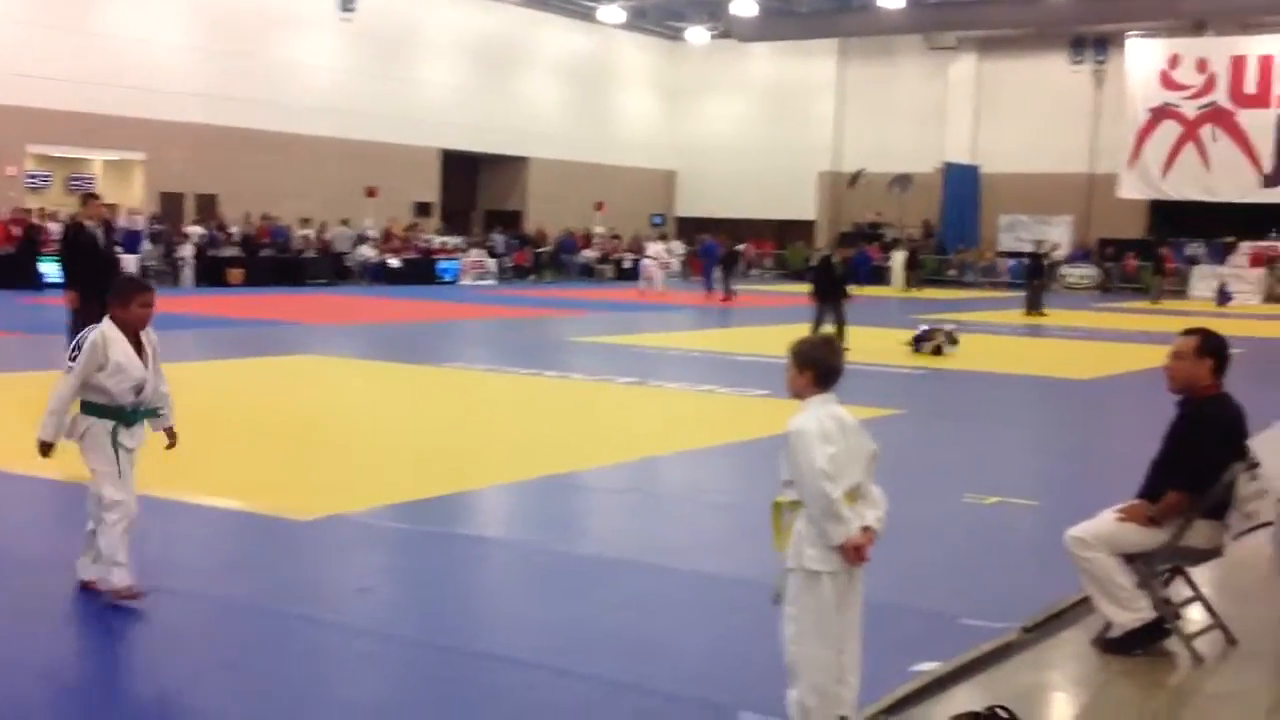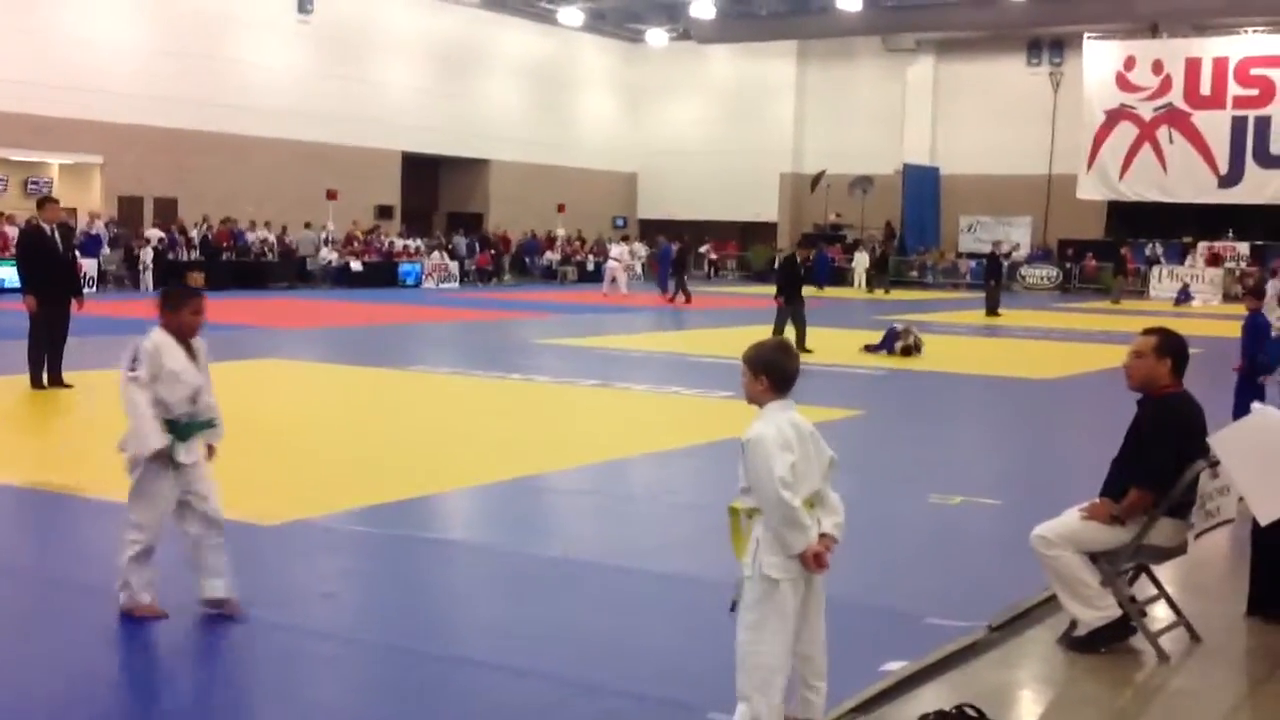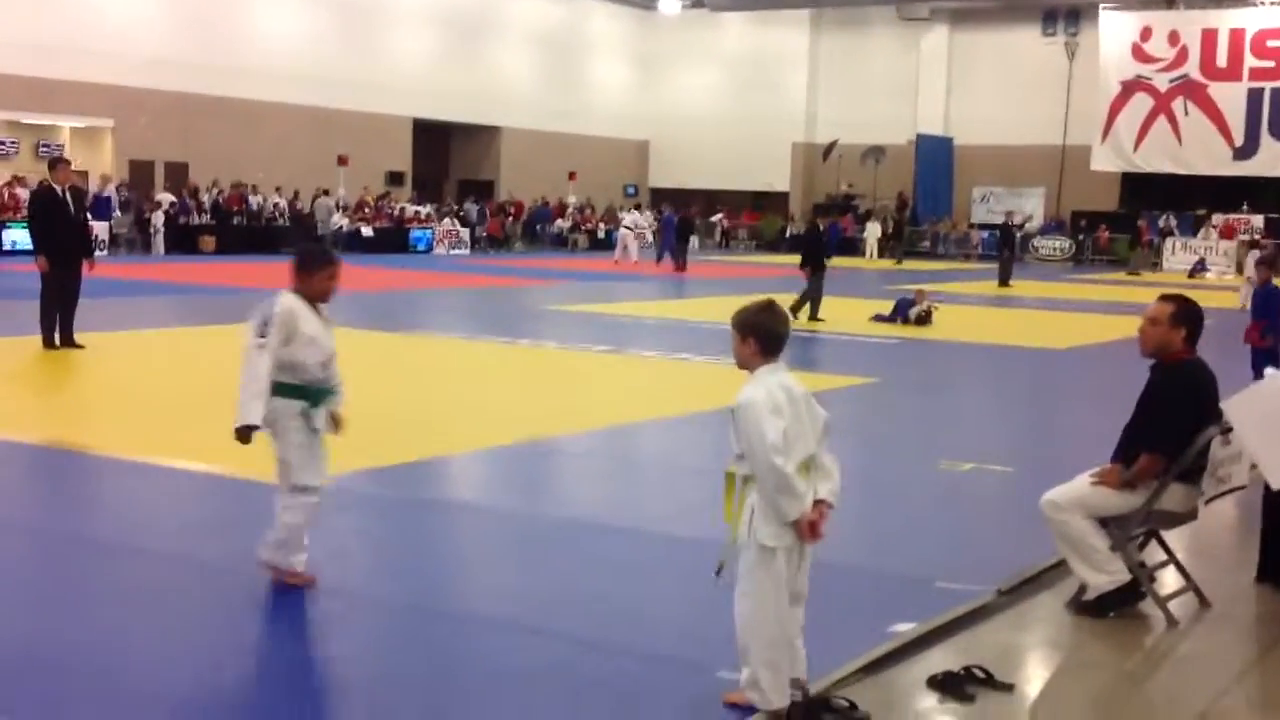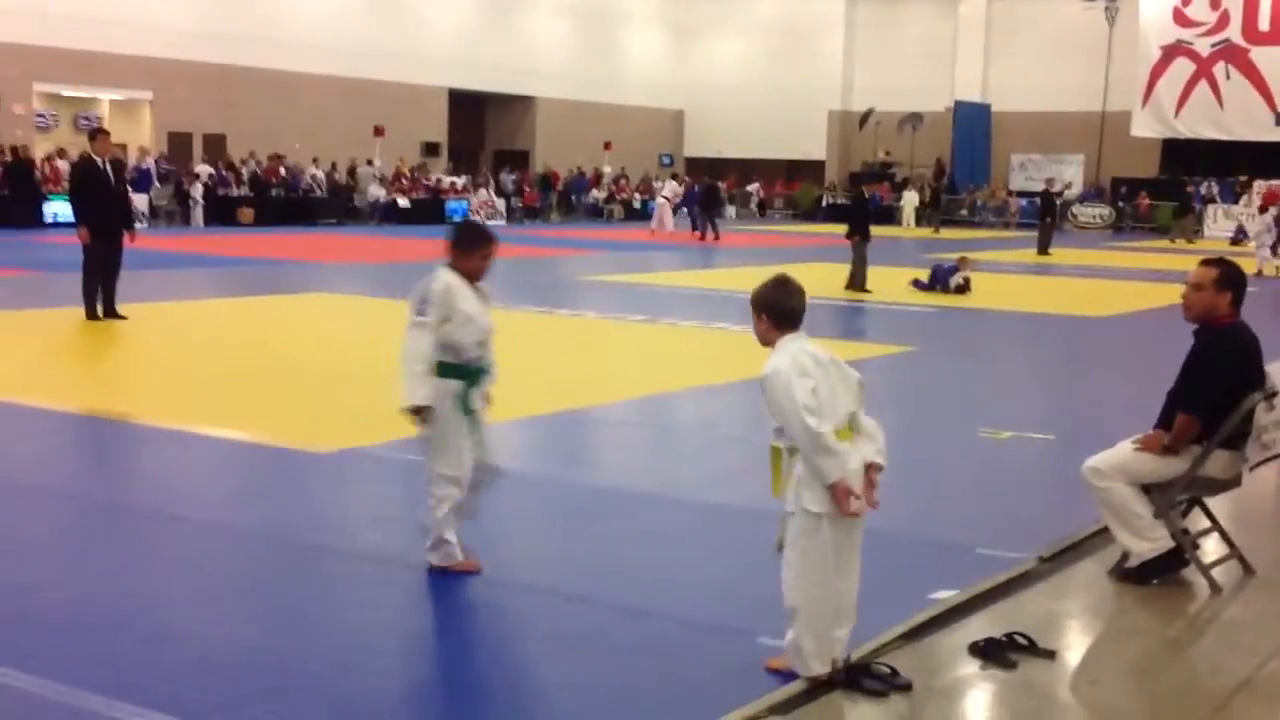
dt=0.4s
person 1, frame 1
left shoulder: (803, 426)
right shoulder: (846, 420)
left elbow: (820, 491)
right elbow: (867, 479)
left wrist: (842, 537)
right wrist: (868, 526)
left hip: (816, 544)
right hip: (845, 540)
left knee: (808, 637)
right knee: (841, 631)
person 1, frame 2
left shoulder: (761, 433)
right shoulder: (802, 425)
left elbow: (778, 498)
right elbow: (825, 483)
left wrist: (800, 546)
right wrist: (826, 533)
left hip: (776, 550)
right hip: (803, 544)
left knee: (761, 641)
right knee: (806, 635)
person 1, frame 3
left shoulder: (753, 397)
right shoulder: (794, 388)
left elbow: (772, 464)
right elbow: (819, 447)
left wrist: (795, 514)
right wrist: (820, 500)
left hip: (770, 515)
right hip: (797, 509)
left knee: (760, 607)
right knee: (788, 601)
right ankle: (791, 678)
person 1, frame 4
left shoulder: (778, 367)
right shoulder: (823, 355)
left elbow: (808, 428)
right elbow: (858, 413)
left wrist: (835, 481)
right wrist: (870, 465)
left hip: (820, 482)
right hip: (851, 471)
left knee: (807, 572)
right knee: (840, 570)
left ankle: (808, 660)
right ankle: (829, 650)
person 2, frame 1
left shoulder: (147, 339)
right shoulder: (97, 339)
left elbow: (157, 383)
right elbow: (69, 385)
left wrist: (166, 422)
right wrist: (49, 432)
left hip: (128, 429)
right hip: (100, 429)
left knee: (105, 503)
right knee: (118, 503)
left ankle: (92, 572)
right ankle: (116, 579)
person 2, frame 2
left shoulder: (196, 347)
right shoulder: (150, 347)
right elbow: (136, 396)
left wrist: (209, 436)
right wrist: (153, 443)
left hip: (187, 447)
right hip: (157, 450)
left knee: (207, 517)
right knee: (147, 524)
left ankle: (216, 591)
right ankle: (134, 597)
person 2, frame 3
left shoulder: (317, 313)
right shoulder: (282, 311)
right elbow: (259, 363)
left wrist: (332, 405)
right wrist: (249, 415)
left hip: (310, 410)
right hip: (290, 409)
left knee: (299, 486)
right knee: (306, 486)
left ankle: (289, 561)
right ankle: (281, 559)
person 2, frame 4
left shoulder: (473, 290)
right shoulder: (438, 288)
right elbow: (417, 343)
left wrist: (482, 384)
right wrist: (418, 397)
left hip: (465, 392)
right hip: (443, 394)
left knee: (479, 468)
right knee: (452, 474)
left ankle: (442, 535)
right ankle: (443, 553)
person 3, frame 1
left shoulder: (1205, 415)
right shoulder: (1219, 408)
left elbow: (1189, 487)
left wrist: (1153, 515)
right wrist: (1150, 506)
left hip: (1192, 523)
right hip: (1193, 516)
left knee: (1082, 538)
right knee: (1105, 525)
left ankle: (1139, 622)
right ankle: (1139, 610)
person 3, frame 2
left shoulder: (1163, 412)
right shoulder: (1180, 404)
left elbow: (1150, 485)
left wrist: (1117, 514)
right wrist: (1113, 503)
left hip: (1155, 520)
right hip: (1159, 514)
left knee: (1047, 537)
right knee: (1070, 523)
left ankle: (1105, 619)
right ankle: (1104, 606)
person 3, frame 3
left shoulder: (1175, 378)
right shoulder: (1192, 371)
left elbow: (1159, 451)
left wrist: (1126, 479)
right wrist: (1123, 469)
left hip: (1165, 485)
right hip: (1171, 479)
left knee: (1057, 503)
right knee: (1081, 488)
left ankle: (1113, 584)
right ankle: (1110, 574)
person 3, frame 4
left shoulder: (1218, 343)
right shoulder: (1237, 335)
left elbow: (1194, 411)
left wrist: (1168, 444)
right wrist: (1165, 435)
left hip: (1208, 451)
right hip: (1217, 444)
left knee: (1099, 469)
right knee: (1123, 456)
left ankle: (1156, 551)
right ankle: (1159, 539)
person 4, frame 1
left shoulder: (106, 226)
right shoulder: (73, 231)
left elbow: (111, 258)
right elbow: (67, 260)
right wrist: (70, 289)
left hip: (103, 292)
right hip: (82, 291)
right knee: (81, 328)
person 4, frame 2
left shoulder: (65, 232)
right shoulder: (28, 234)
left elbow: (72, 263)
right elbow: (23, 266)
left wrist: (77, 291)
right wrist: (27, 293)
left hip: (61, 294)
right hip: (40, 295)
left knee: (59, 337)
right knee: (39, 336)
left ankle: (55, 377)
right ankle: (36, 378)
person 4, frame 3
left shoulder: (78, 193)
right shoulder: (40, 195)
left elbow: (83, 224)
right elbow: (35, 226)
left wrist: (89, 252)
right wrist: (39, 254)
left hip: (73, 255)
right hip: (52, 255)
left knee: (71, 297)
right knee: (50, 296)
left ankle: (67, 337)
right ankle: (49, 338)
person 4, frame 4
left shoulder: (117, 165)
right shoulder: (81, 167)
left elbow: (124, 196)
right elbow: (76, 198)
left wrist: (129, 224)
right wrist: (81, 225)
left hip: (114, 227)
right hip: (93, 227)
left knee: (112, 268)
right knee: (92, 268)
left ankle: (109, 308)
right ankle: (91, 309)
